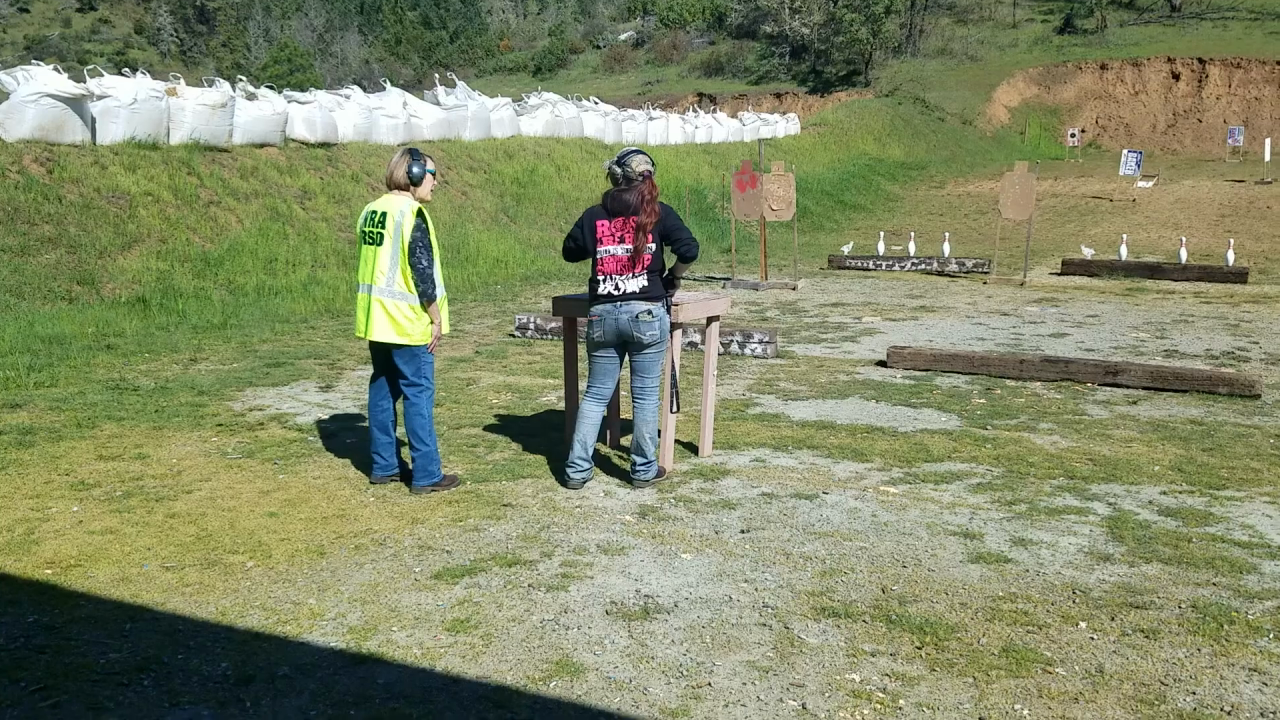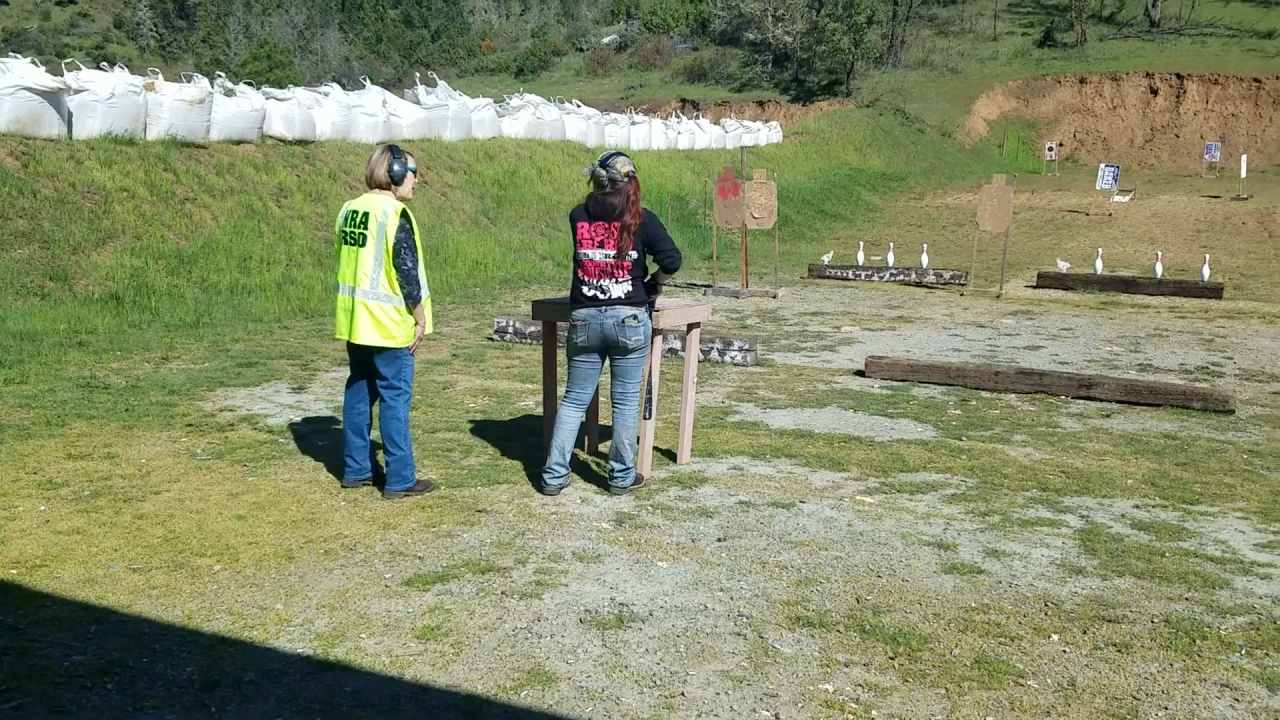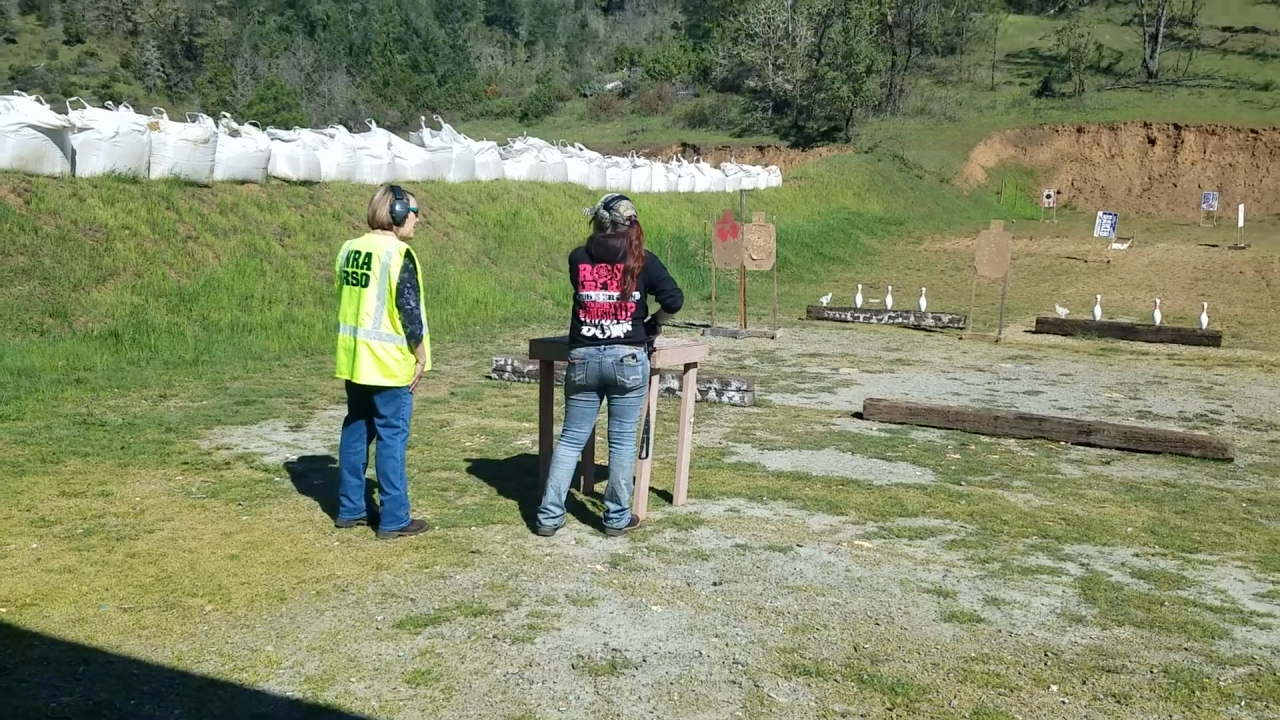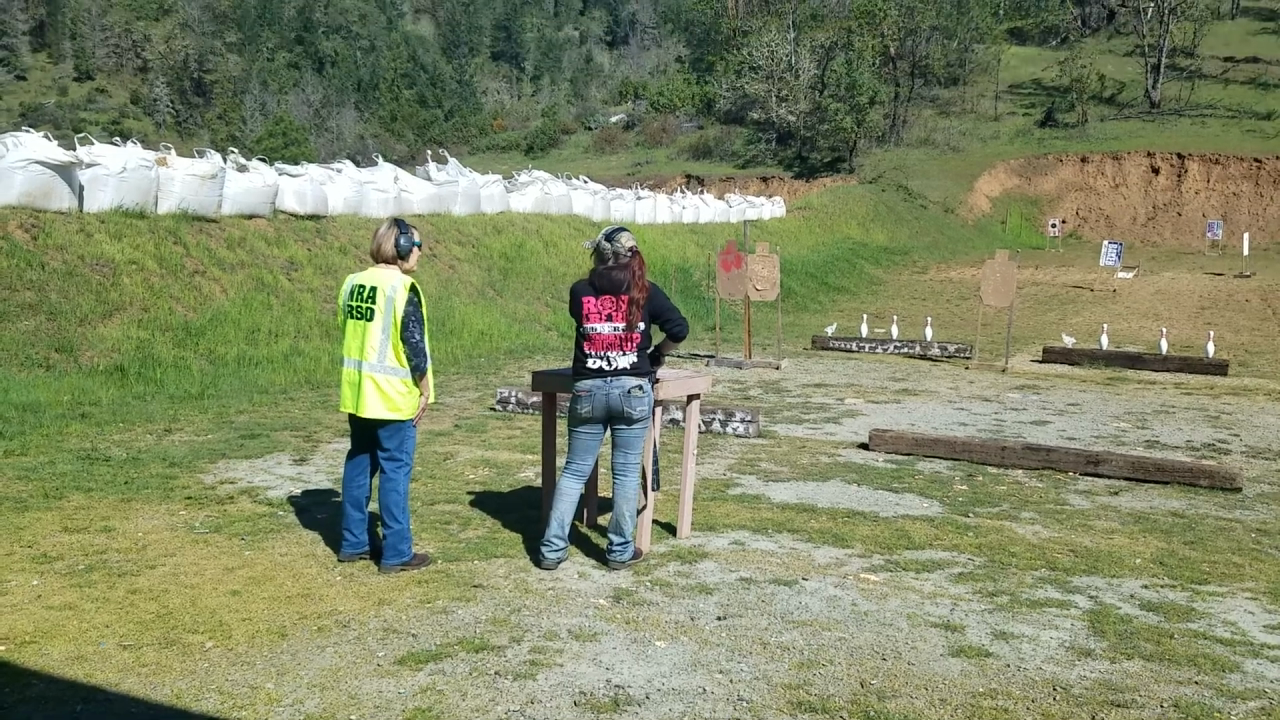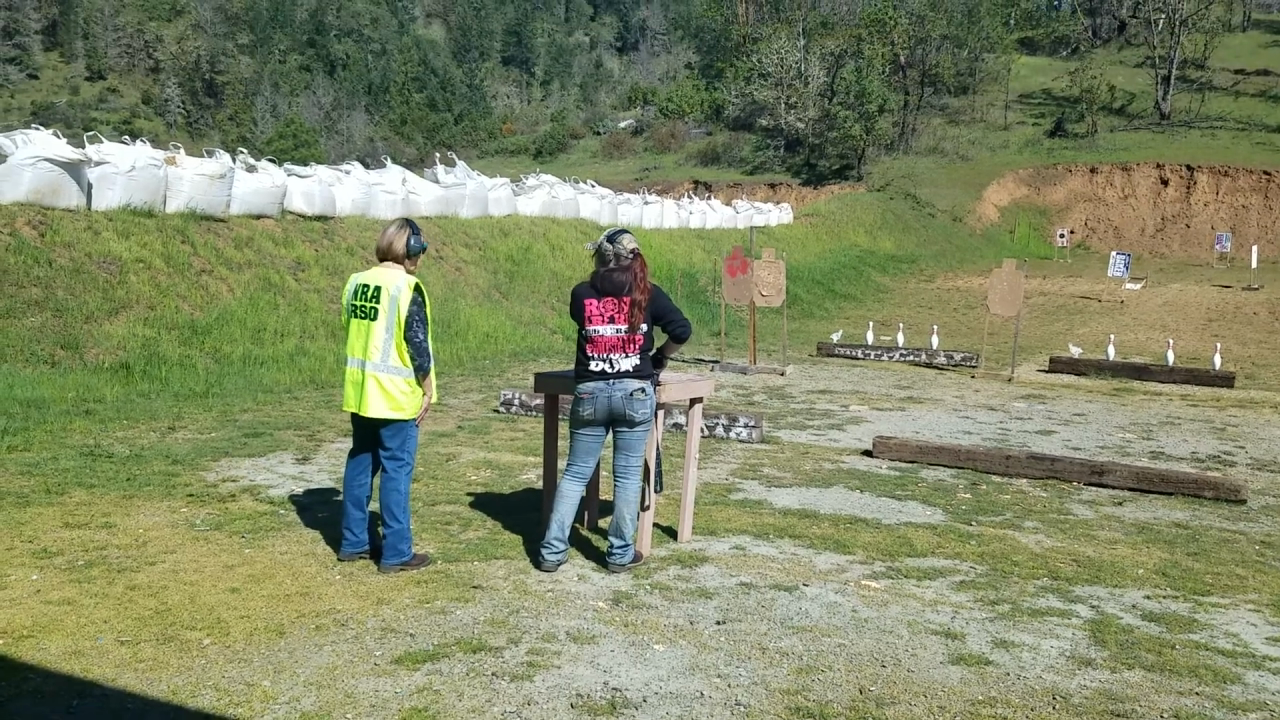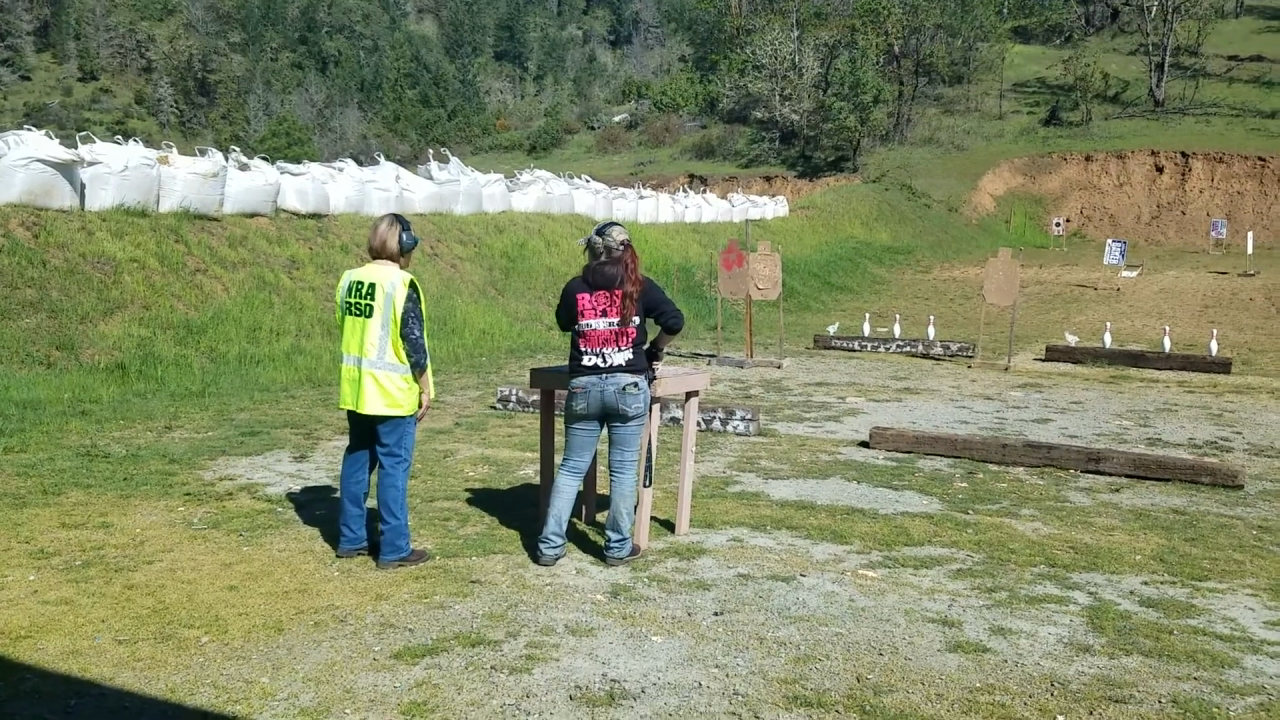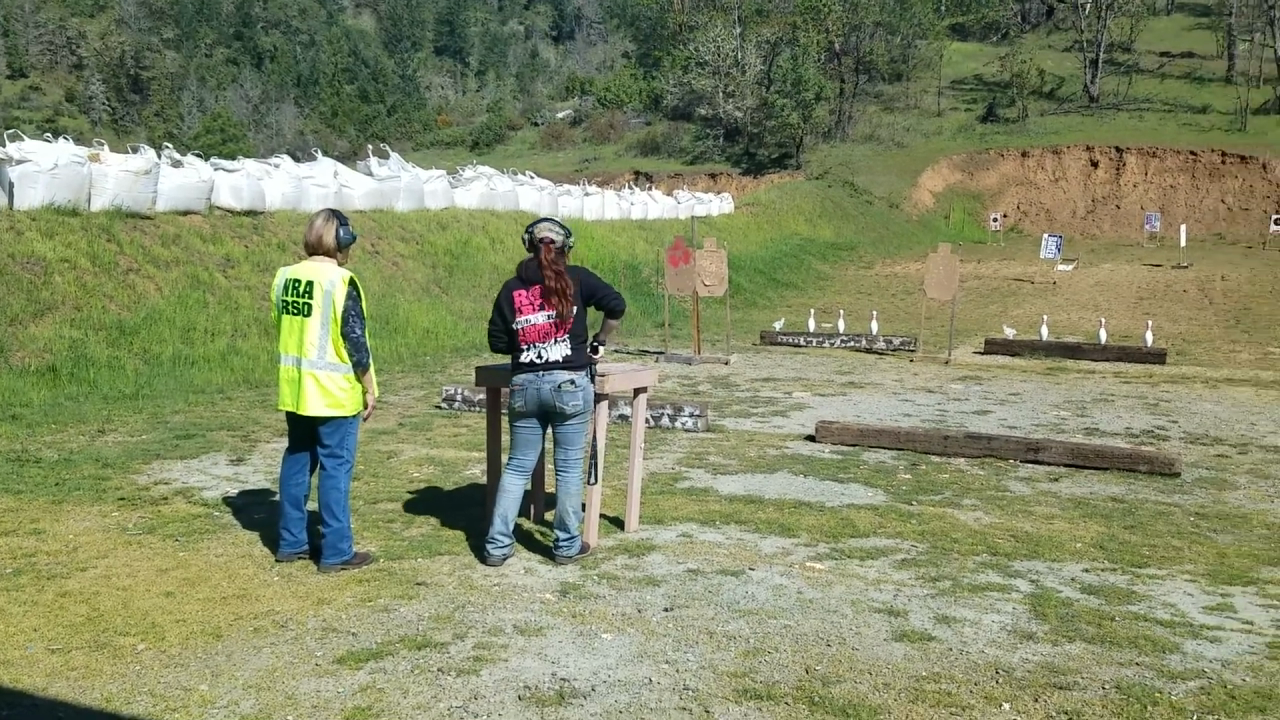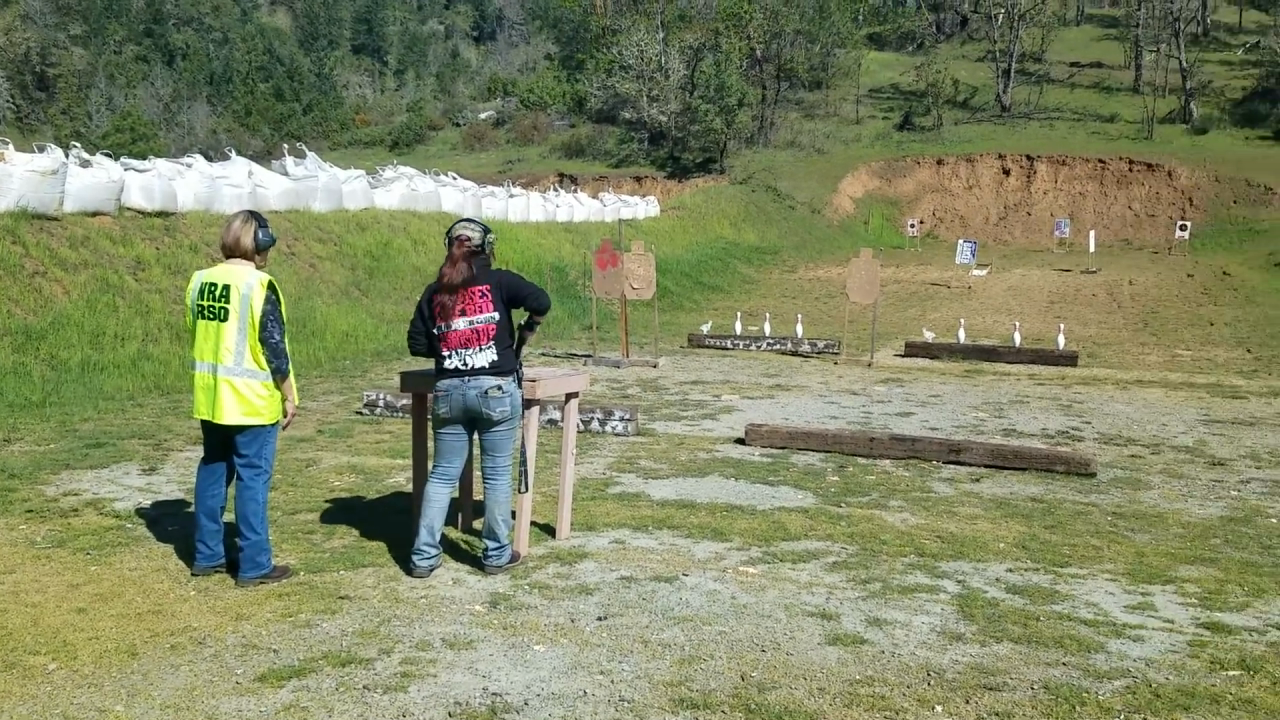
dt=0.3s
person 1, frame 1
left shoulder: (371, 211)
right shoulder: (412, 214)
right elbow: (423, 272)
right wrist: (436, 319)
left hip: (377, 319)
right hip: (407, 321)
left knee: (382, 389)
right knee: (418, 393)
left ankle: (383, 466)
right ankle: (426, 474)
person 1, frame 2
left shoulder: (349, 210)
right shoulder: (395, 213)
left elbow: (347, 262)
right elbow: (407, 272)
right wrist: (420, 320)
left hip: (355, 320)
right hip: (388, 323)
left knee: (359, 391)
right knee: (395, 397)
left ankle: (356, 469)
right ankle: (400, 480)
person 1, frame 3
left shoulder: (349, 250)
right shoulder: (398, 254)
left elbow: (346, 301)
right elbow: (409, 312)
right wrist: (421, 357)
left hip: (354, 359)
right hip: (389, 362)
left knee: (356, 430)
right knee: (392, 436)
left ankle: (350, 509)
right ankle: (394, 518)
person 1, frame 4
left shoulder: (352, 284)
right shoulder: (403, 287)
left elbow: (348, 334)
right elbow: (414, 346)
right wrist: (425, 390)
left hip: (358, 393)
right hip: (393, 396)
left knee: (359, 464)
right knee: (395, 470)
left ankle: (353, 543)
right ankle: (397, 553)
person 1, frame 5
left shoulder: (356, 282)
right shoulder: (407, 287)
left elbow: (351, 332)
right elbow: (418, 345)
right wrist: (427, 390)
left hip: (360, 392)
right hip: (396, 395)
left knee: (360, 463)
right knee: (396, 470)
left ankle: (353, 542)
right ankle: (396, 553)
person 1, frame 6
left shoulder: (349, 280)
right shoulder: (402, 284)
right elbow: (414, 342)
right wrist: (425, 388)
left hip: (356, 390)
right hip: (393, 393)
left knee: (357, 459)
right knee: (393, 467)
left ankle: (350, 538)
right ankle: (394, 549)
person 1, frame 7
left shoulder: (284, 277)
right shoulder: (341, 281)
left elbow: (282, 329)
right elbow: (355, 341)
right wrist: (369, 388)
left hip: (295, 389)
right hip: (334, 392)
left knee: (297, 462)
right knee: (335, 468)
left ankle: (291, 542)
right ankle: (336, 552)
person 1, frame 8
left shoulder: (199, 281)
right shoulder: (259, 284)
left elbow: (198, 335)
right elbow: (274, 347)
right wrist: (288, 396)
left hip: (210, 398)
right hip: (252, 400)
left knee: (212, 471)
right knee: (253, 479)
left ankle: (207, 556)
right ankle: (254, 565)
person 2, frame 1
left shoulder: (593, 216)
right shoulder: (658, 213)
left elbow: (569, 252)
right elbow: (689, 249)
right wrist: (672, 278)
left hip: (602, 315)
right hip: (646, 313)
left knee: (596, 394)
right knee: (646, 395)
left ankle: (577, 469)
right ankle: (644, 469)
person 2, frame 2
left shoulder: (578, 217)
right shoulder: (641, 219)
right elbow: (671, 261)
right wrist: (653, 284)
left hip: (584, 319)
right hip: (629, 319)
left knee: (574, 399)
right knee: (626, 400)
left ankle: (554, 475)
right ankle: (622, 476)
person 2, frame 3
left shoulder: (578, 258)
right shoulder: (642, 260)
right elbow: (673, 300)
right wrist: (653, 324)
left hip: (583, 358)
right hip: (628, 358)
left knee: (571, 438)
right knee: (623, 440)
left ankle: (549, 515)
right ankle: (617, 517)
person 2, frame 4
left shoulder: (580, 291)
right shoulder: (645, 291)
right elbow: (678, 329)
right wrist: (657, 355)
left hip: (588, 391)
right hip: (633, 390)
left knee: (574, 471)
right knee: (627, 472)
left ankle: (552, 549)
right ankle: (620, 551)
person 2, frame 5
left shoulder: (582, 294)
right shoulder: (647, 293)
right elbow: (682, 330)
right wrist: (659, 357)
left hip: (590, 393)
right hip: (635, 393)
left knee: (575, 473)
right knee: (628, 475)
left ankle: (552, 551)
right ankle: (620, 554)
person 2, frame 6
left shoulder: (575, 288)
right shoulder: (639, 285)
left elbow: (564, 323)
right elbow: (674, 321)
right wrist: (655, 350)
left hip: (583, 387)
right hip: (628, 387)
left knee: (571, 467)
right knee: (623, 469)
left ankle: (550, 545)
right ankle: (618, 547)
person 2, frame 7
left shoulder: (511, 288)
right shoulder: (576, 278)
left elbow: (497, 342)
right elbow: (616, 304)
right wrist: (599, 341)
left hip: (524, 385)
right hip: (570, 383)
left knee: (517, 466)
right knee: (569, 467)
left ankle: (497, 545)
right ankle: (567, 545)
person 2, frame 8
left shoulder: (434, 292)
right shoulder: (499, 280)
left elbow: (416, 344)
right elbow: (541, 303)
right wrist: (526, 329)
left hip: (449, 391)
right hip: (497, 389)
left knee: (442, 474)
right knee: (497, 474)
left ankle: (423, 557)
right ankle: (496, 554)
